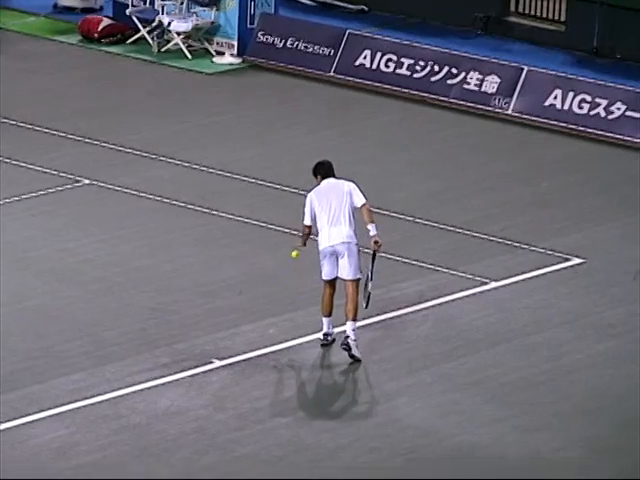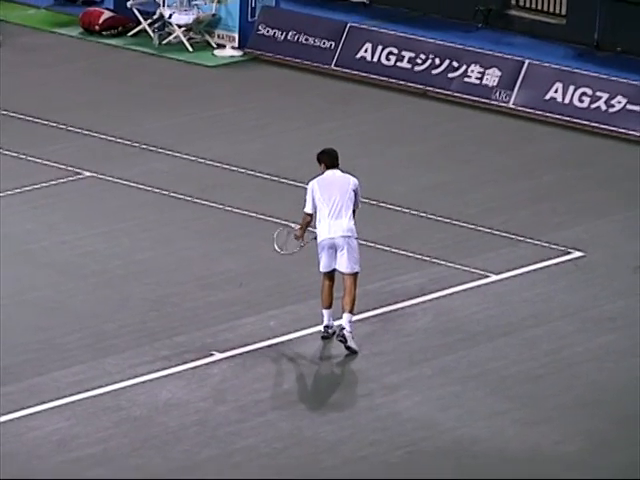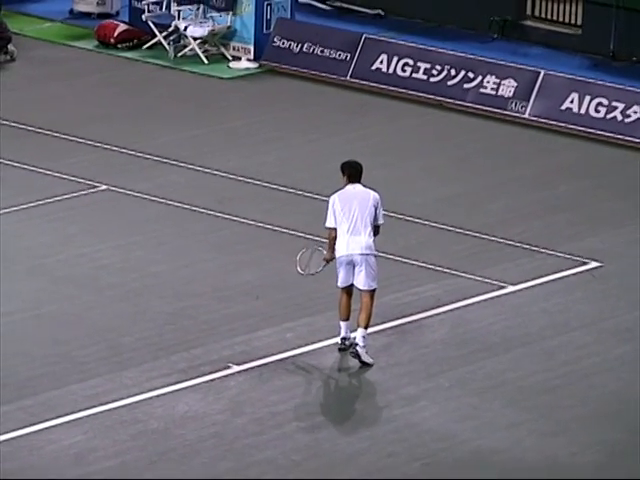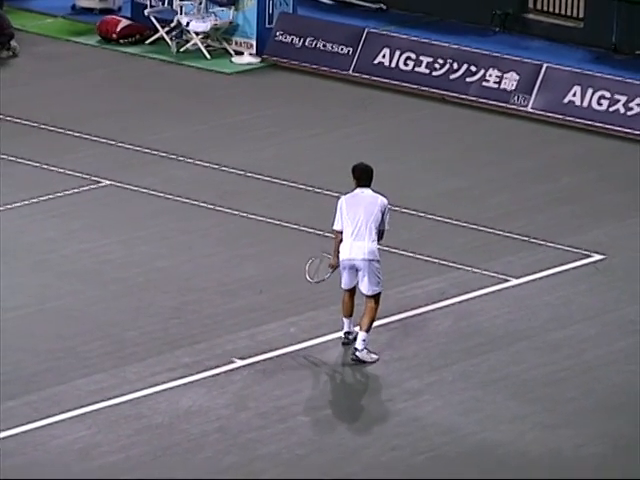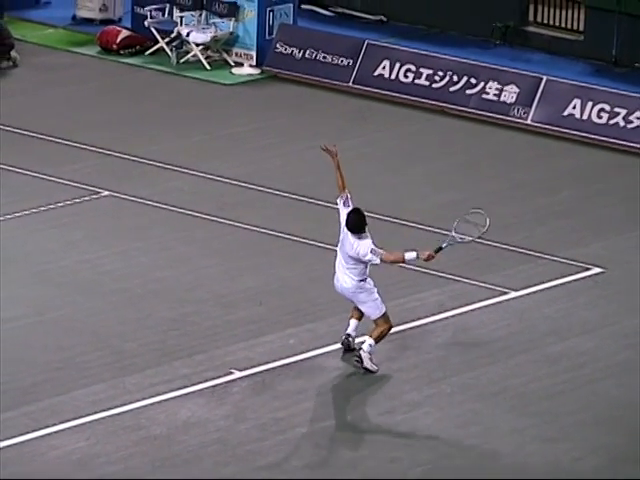
dt=1s
person 1, frame 1
left shoulder: (313, 195)
right shoulder: (348, 186)
left elbow: (307, 229)
right elbow: (365, 208)
left wrist: (302, 242)
right wrist: (373, 233)
left hip: (326, 244)
right hip: (346, 241)
left knee: (328, 286)
right knee: (351, 288)
left ankle: (327, 332)
right ankle: (349, 336)
person 1, frame 2
left shoulder: (314, 184)
right shoulder: (352, 181)
left elbow: (308, 216)
left wrist: (301, 232)
left hip: (325, 236)
right hip: (346, 234)
left knee: (327, 278)
right knee: (350, 281)
left ankle: (327, 325)
right ankle: (345, 328)
person 1, frame 3
left shoulder: (336, 198)
right shoulder: (373, 197)
left elbow: (332, 233)
right elbow: (376, 230)
left wrist: (330, 252)
left hip: (343, 251)
right hip: (364, 251)
left knee: (345, 292)
right knee: (367, 297)
left ankle: (344, 338)
right ankle: (359, 344)
person 1, frame 4
left shoulder: (344, 200)
right shoulder: (382, 202)
left elbow: (338, 234)
right elbow: (380, 234)
left wrist: (335, 257)
left hip: (347, 254)
right hip: (368, 255)
left knee: (348, 292)
right knee: (372, 301)
left ankle: (348, 333)
right ankle: (360, 347)
person 1, frame 5
left shoulder: (346, 218)
right shoulder: (362, 246)
left elbow: (342, 190)
right elbow: (389, 257)
left wrist: (335, 161)
right wrist: (417, 255)
left hip: (340, 282)
right hip: (357, 287)
left knee: (361, 306)
right knee: (384, 325)
left ankle: (350, 334)
right ankle: (365, 349)
